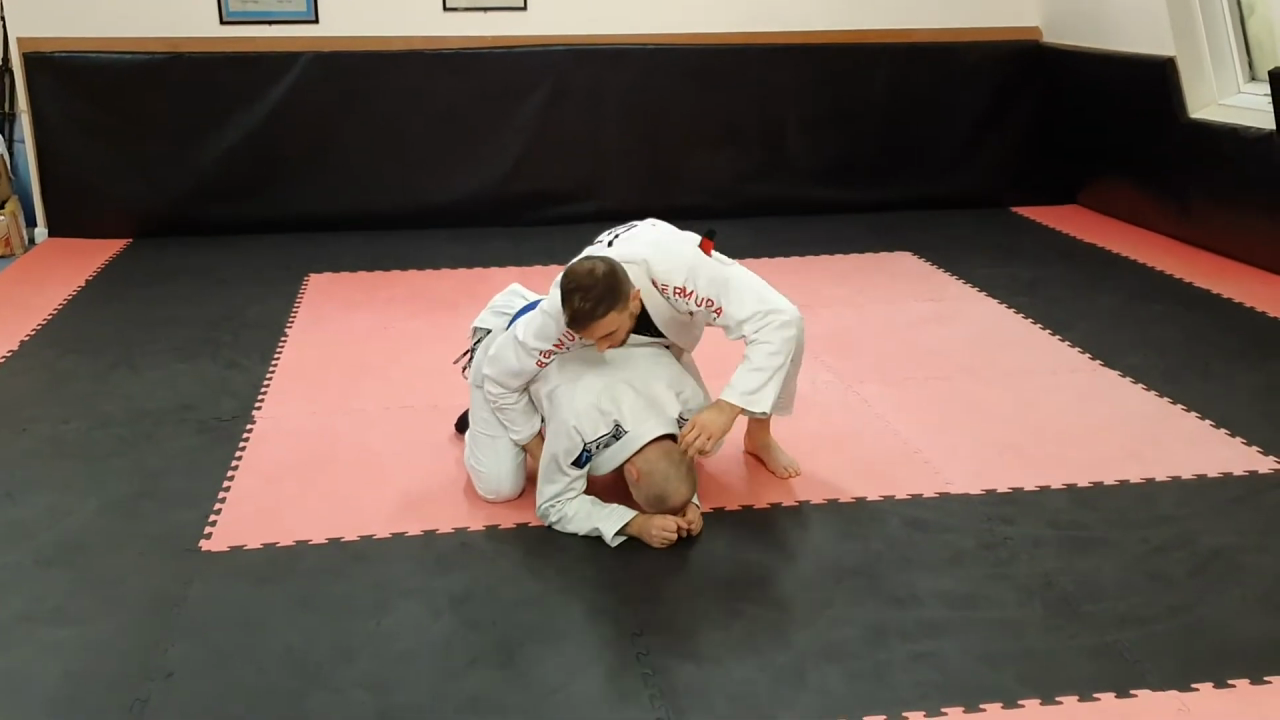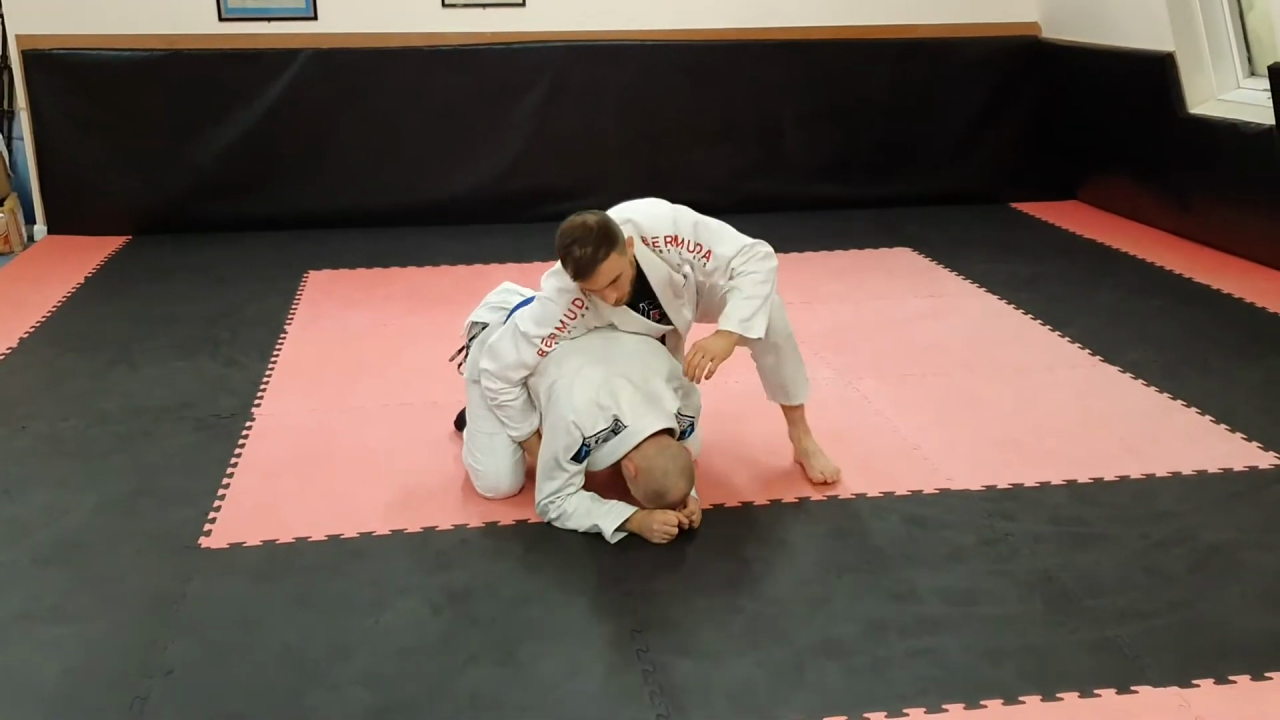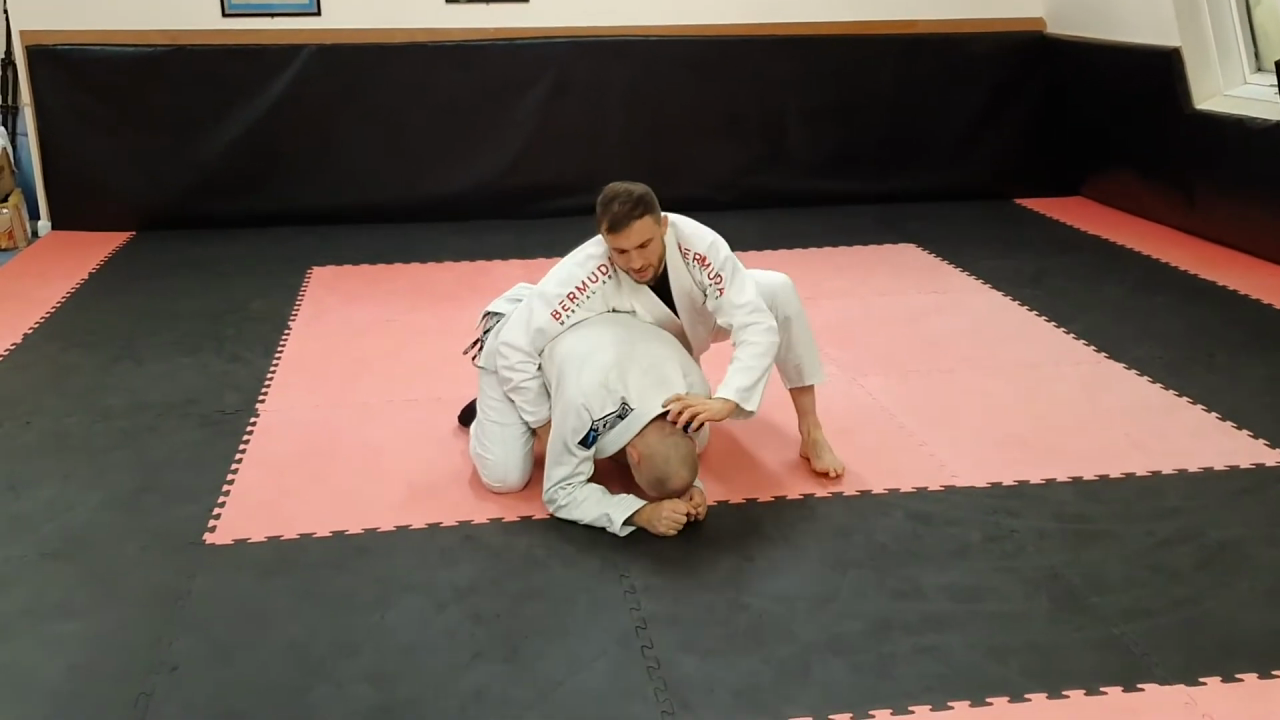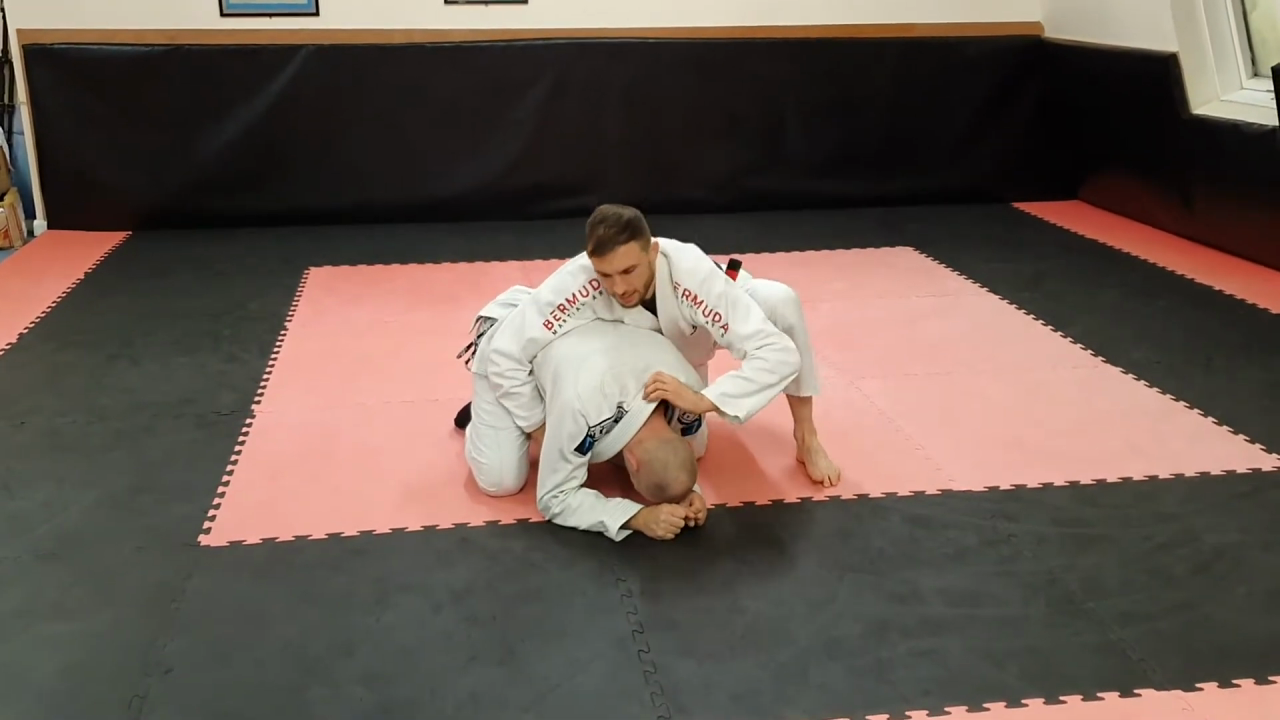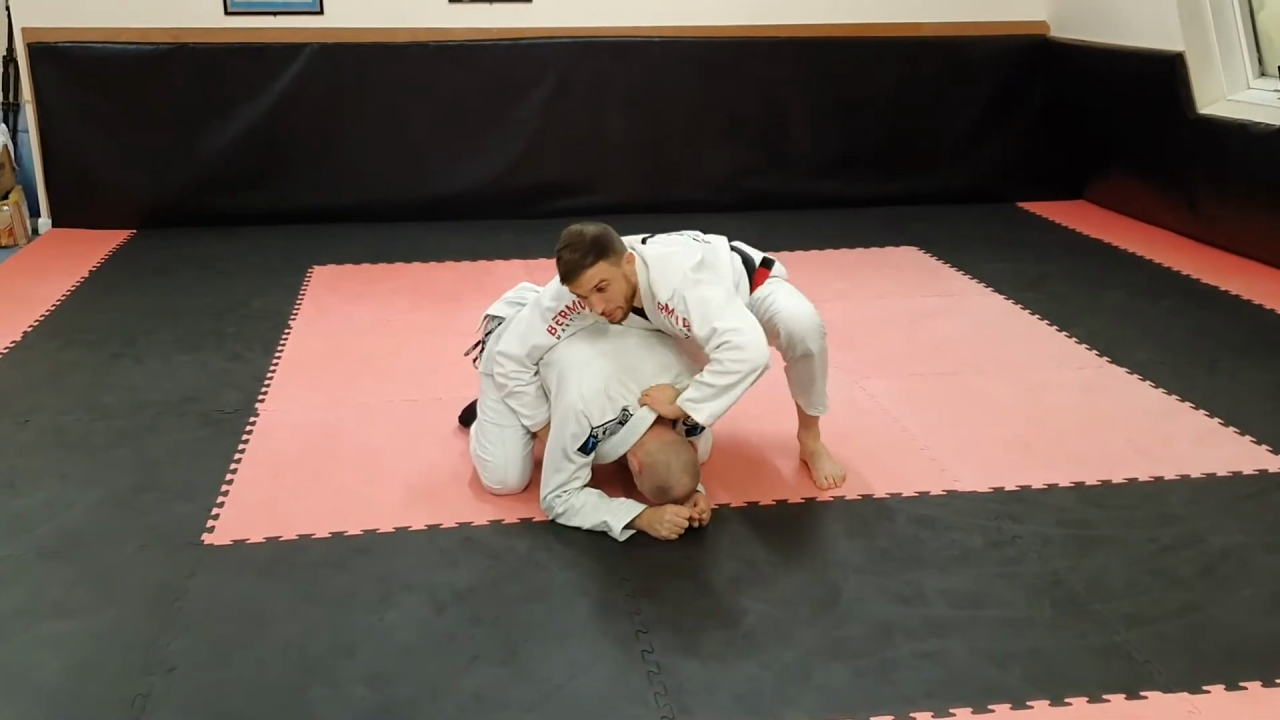
dt=0.4s
person 1, frame 1
left shoulder: (680, 272)
right shoulder: (559, 318)
left elbow: (777, 321)
right elbow: (500, 380)
left wrist: (726, 408)
right wrist: (540, 458)
right hip: (645, 338)
left knee: (786, 323)
right knee: (703, 441)
left ankle: (758, 436)
person 1, frame 2
left shoulder: (661, 226)
right shoulder: (561, 297)
left elbow: (755, 257)
right elbow: (498, 373)
left wrist: (727, 335)
right wrist: (537, 450)
left hip: (681, 283)
right hip: (637, 333)
left knee: (768, 313)
left ankle: (800, 435)
person 1, frame 3
left shoulder: (697, 244)
right shoulder: (583, 272)
left elbow: (758, 326)
right elbow: (513, 350)
left wrist: (725, 402)
right wrist: (550, 434)
left hip: (698, 317)
left knee: (777, 289)
left ankle: (810, 431)
person 1, frame 4
left shoulder: (694, 275)
right shoulder: (576, 283)
left elbow: (780, 355)
right elbow: (503, 357)
left wrist: (703, 401)
right wrist: (544, 438)
left hip: (703, 326)
left knee: (778, 301)
left ankle: (806, 437)
person 1, frame 5
left shoulder: (676, 277)
right shoulder: (583, 285)
left elbow: (748, 353)
right elbow: (511, 360)
left wrist: (681, 405)
left hip: (743, 285)
right hip: (678, 332)
left knee: (800, 325)
left ankle: (809, 438)
person 2, frame 1
left shoulder: (688, 400)
right shoulder: (577, 423)
left elbow: (680, 461)
right elbow: (554, 505)
left wrist: (688, 503)
right wrist: (635, 524)
right knee: (498, 486)
right ankle: (479, 412)
person 2, frame 2
left shoulder: (684, 395)
right shoulder: (576, 415)
left elbow: (673, 460)
right elbow: (553, 502)
left wrist: (685, 495)
right wrist: (636, 520)
right knee: (497, 485)
right ankle: (477, 418)
person 2, frame 3
left shoulder: (693, 387)
right shoulder: (584, 398)
left elbow: (686, 450)
right elbow: (561, 492)
left wrist: (690, 487)
right wrist: (642, 513)
right knee: (504, 478)
right ankle: (486, 413)
person 2, frame 4
left shoulder: (688, 388)
right shoulder: (579, 404)
right elbow: (554, 498)
left wrist: (686, 492)
right wrist: (638, 517)
right knee: (500, 481)
right ankle: (481, 412)
person 2, frame 5
right shoulder: (584, 404)
left elbow: (684, 456)
right elbow: (558, 498)
left wrist: (691, 492)
right wrist: (643, 517)
right knee: (504, 480)
right ankle: (487, 413)
